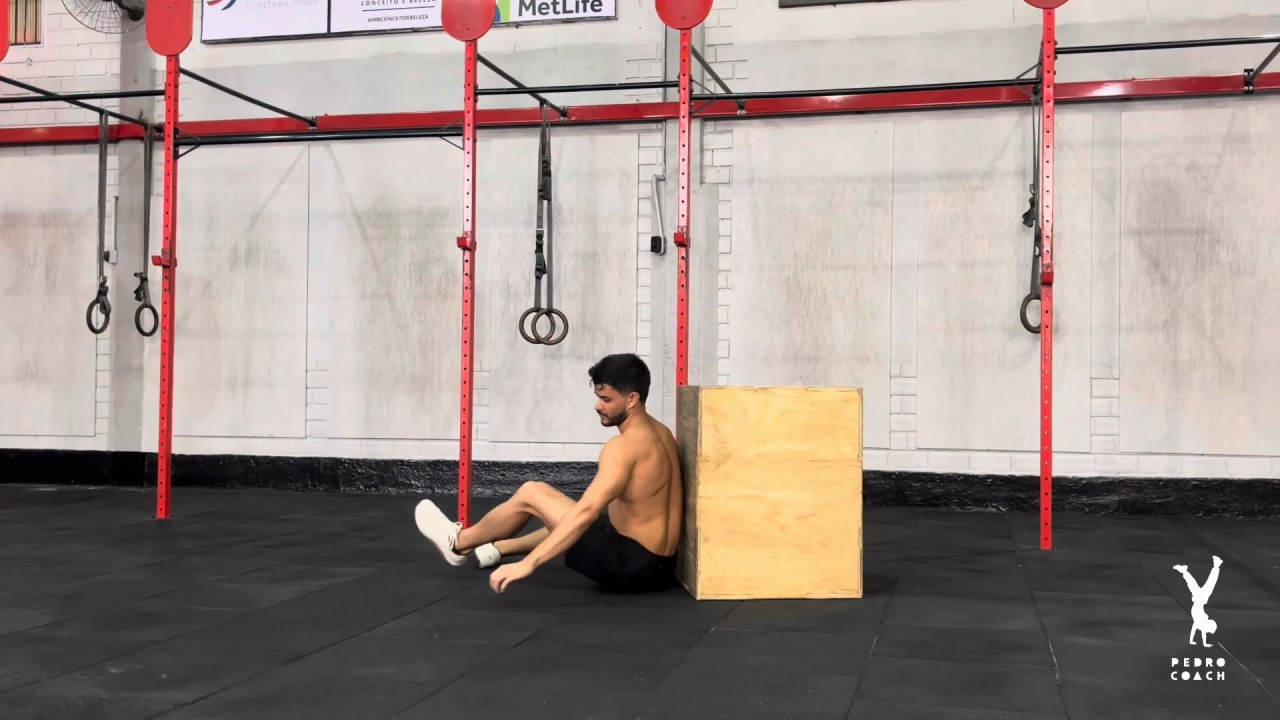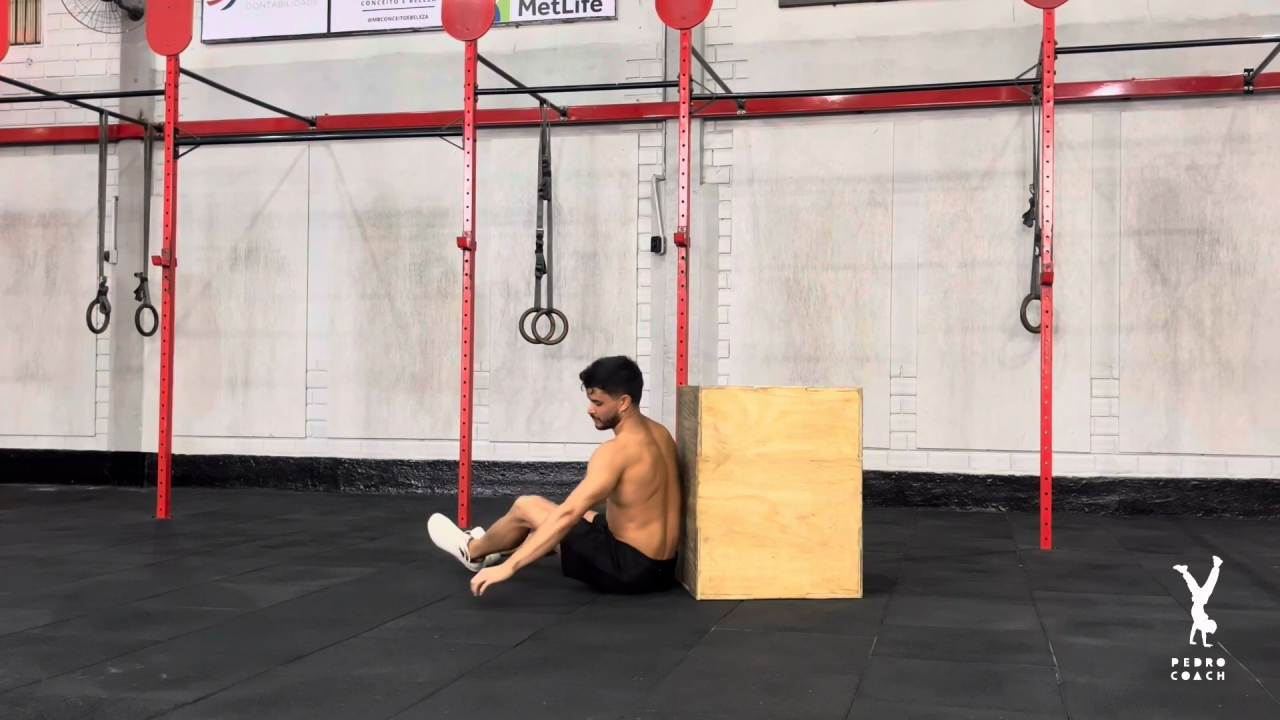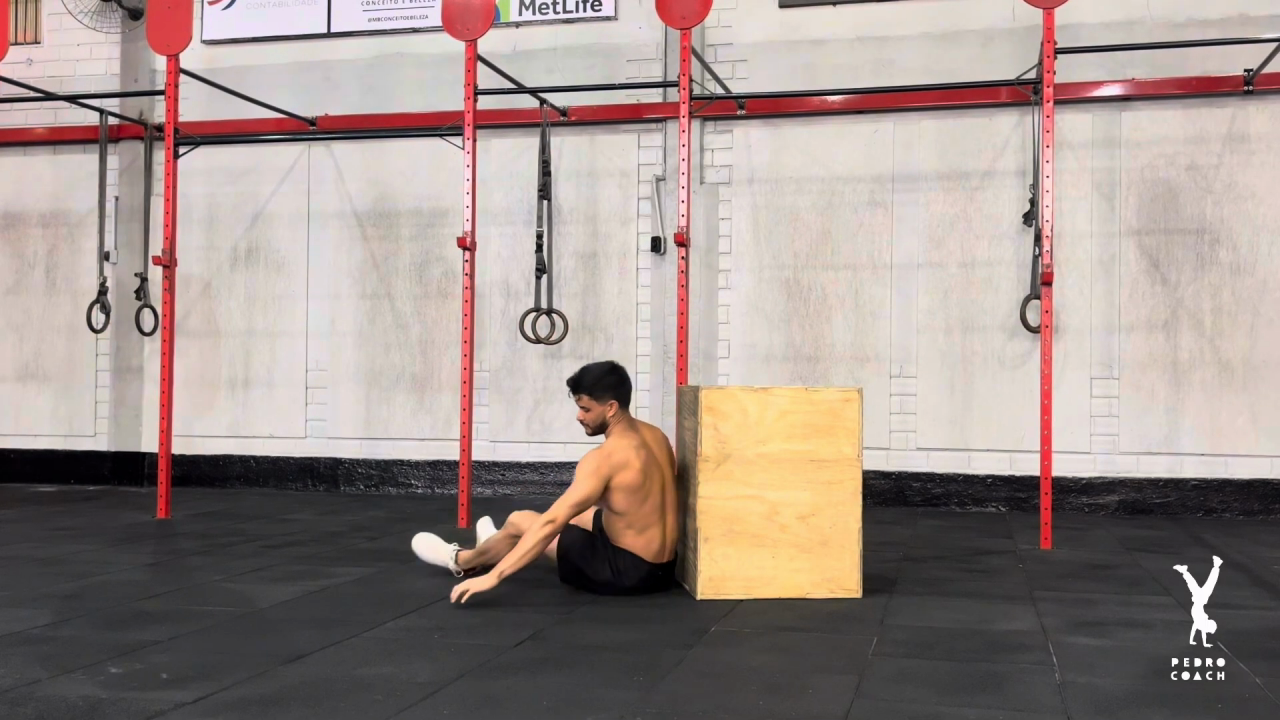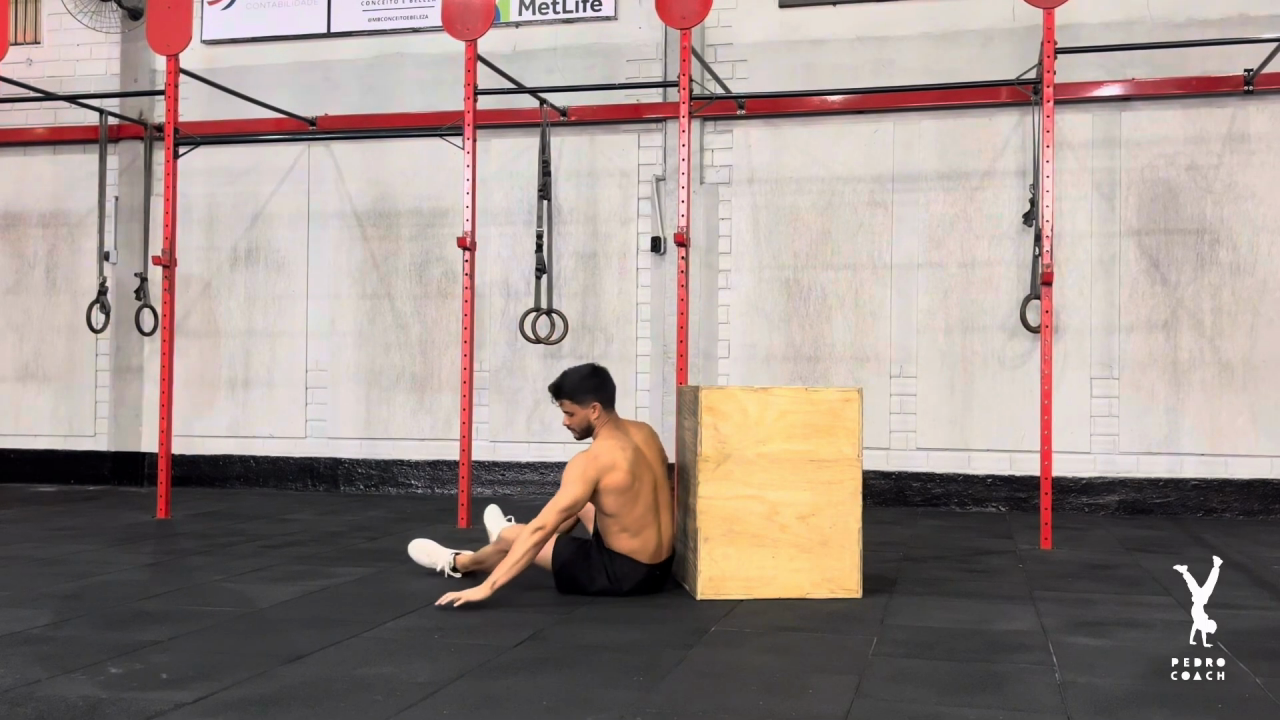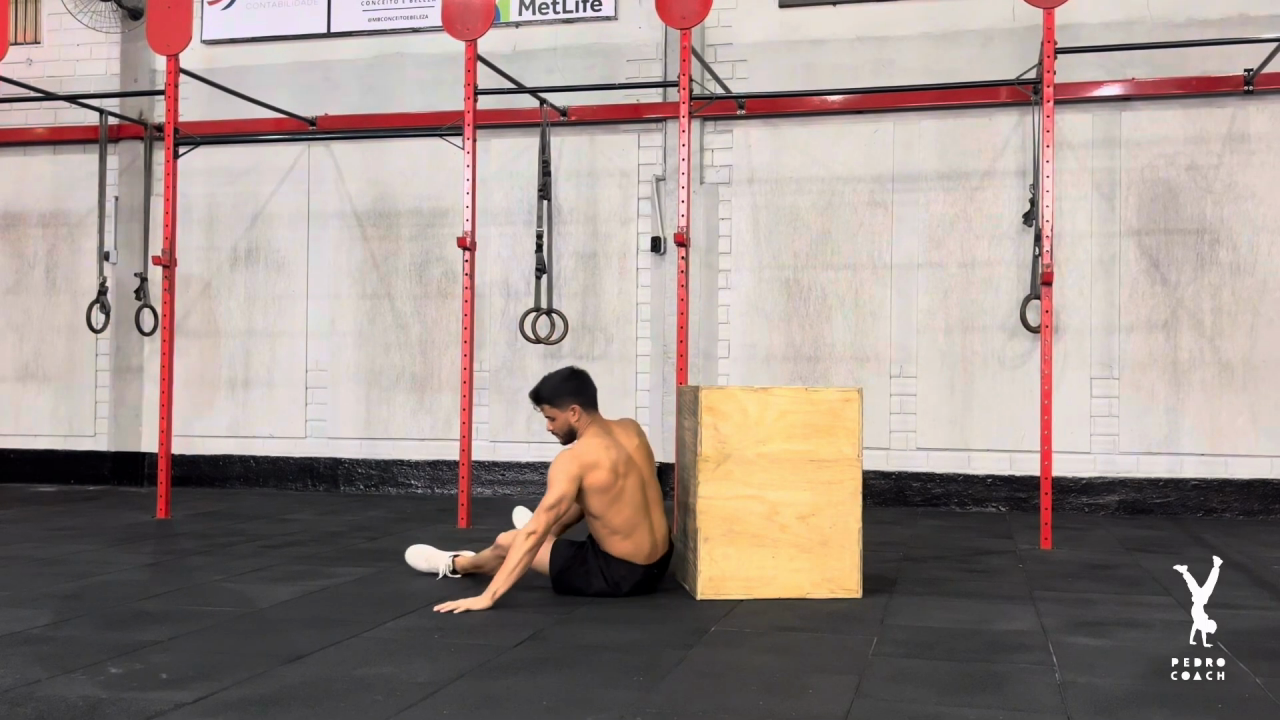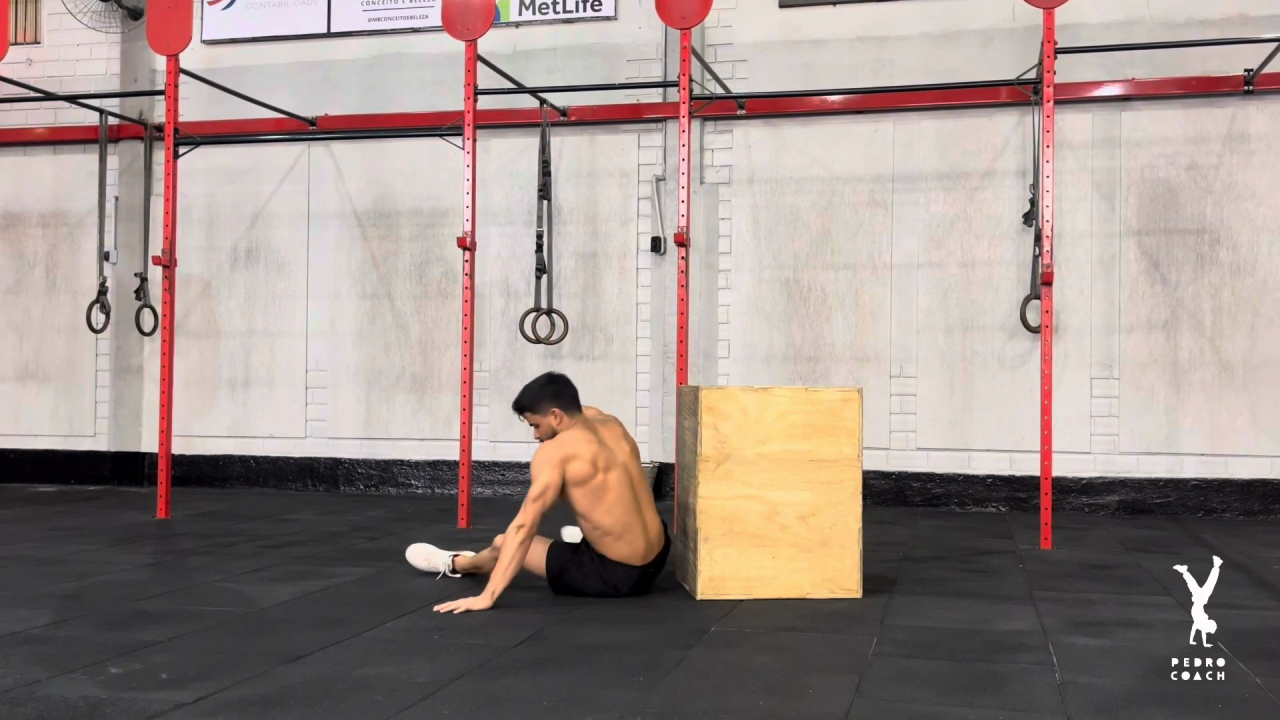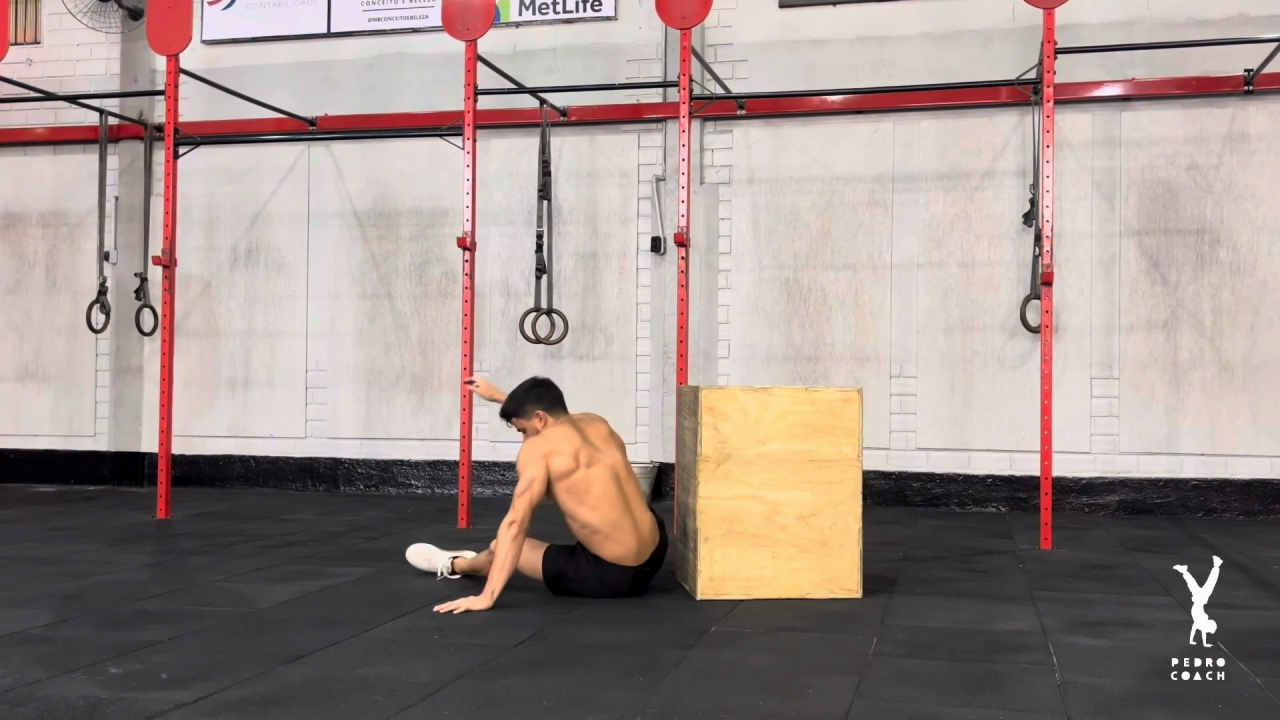
dt=0.1s
person 1, frame 1
left shoulder: (627, 446)
right shoulder: (660, 434)
left elbow: (586, 512)
left wrist: (529, 563)
left hip: (630, 565)
right hip: (660, 568)
left knee: (531, 494)
right knee: (575, 526)
left ankle: (458, 542)
right ankle: (497, 546)
person 1, frame 2
left shoulder: (617, 451)
right shoulder: (660, 434)
left elbow: (567, 514)
left wrist: (509, 567)
left hip: (627, 569)
right hip: (660, 569)
left knee: (527, 508)
right knee: (581, 523)
left ankle: (472, 550)
right ankle: (499, 547)
person 1, frame 3
left shoulder: (606, 458)
right shoulder: (655, 436)
left elbow: (552, 522)
left wrist: (494, 576)
left hip: (629, 572)
right hip: (662, 569)
left knee: (521, 522)
right knee: (576, 516)
left ankle: (460, 560)
right ankle: (499, 547)
person 1, frame 4
left shoulder: (593, 461)
right shoulder: (645, 434)
left elbow: (542, 529)
left wrist: (487, 587)
left hip: (625, 575)
right hip: (658, 567)
left knee: (511, 538)
right knee: (581, 502)
left ankle: (457, 563)
person 1, frame 5
left shoulder: (575, 460)
right shoulder: (631, 430)
left elbow: (534, 534)
left wrist: (489, 596)
left hip: (622, 575)
right hip: (659, 561)
left knee: (506, 543)
left ankle: (456, 564)
person 1, frame 6
left shoulder: (554, 451)
right shoulder: (612, 425)
left elbow: (522, 528)
left wrist: (488, 596)
left hip: (619, 577)
right hip: (657, 557)
left knee: (503, 544)
left ankle: (455, 564)
person 1, frame 7
left shoulder: (538, 448)
right shoulder: (597, 425)
left elbow: (514, 526)
left wrist: (487, 596)
right wrist: (501, 396)
left hip: (616, 576)
left knee: (499, 548)
left ankle: (454, 565)
